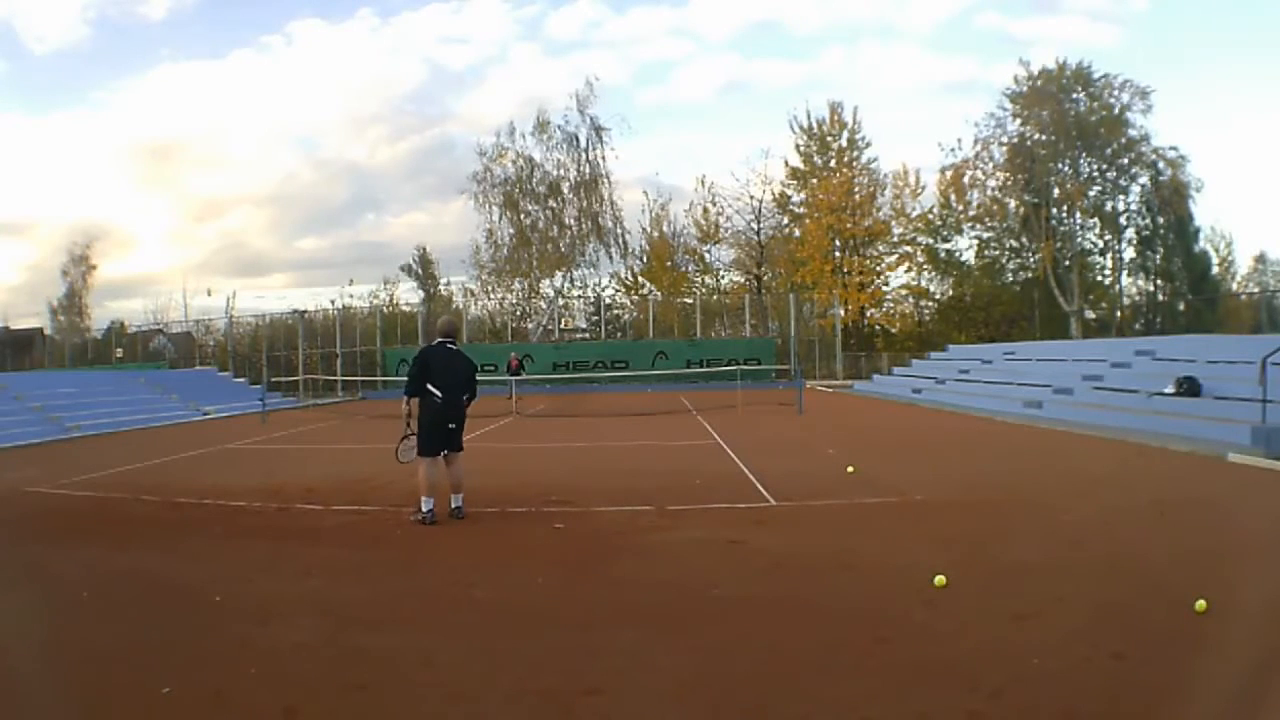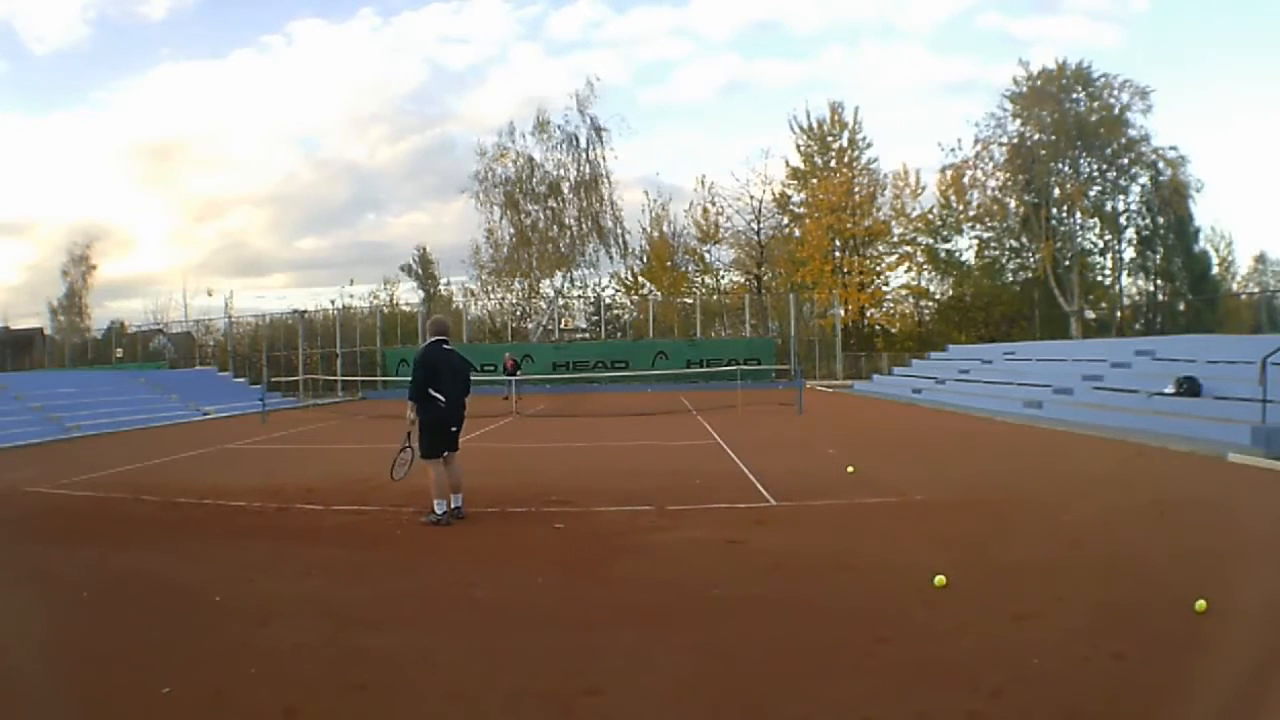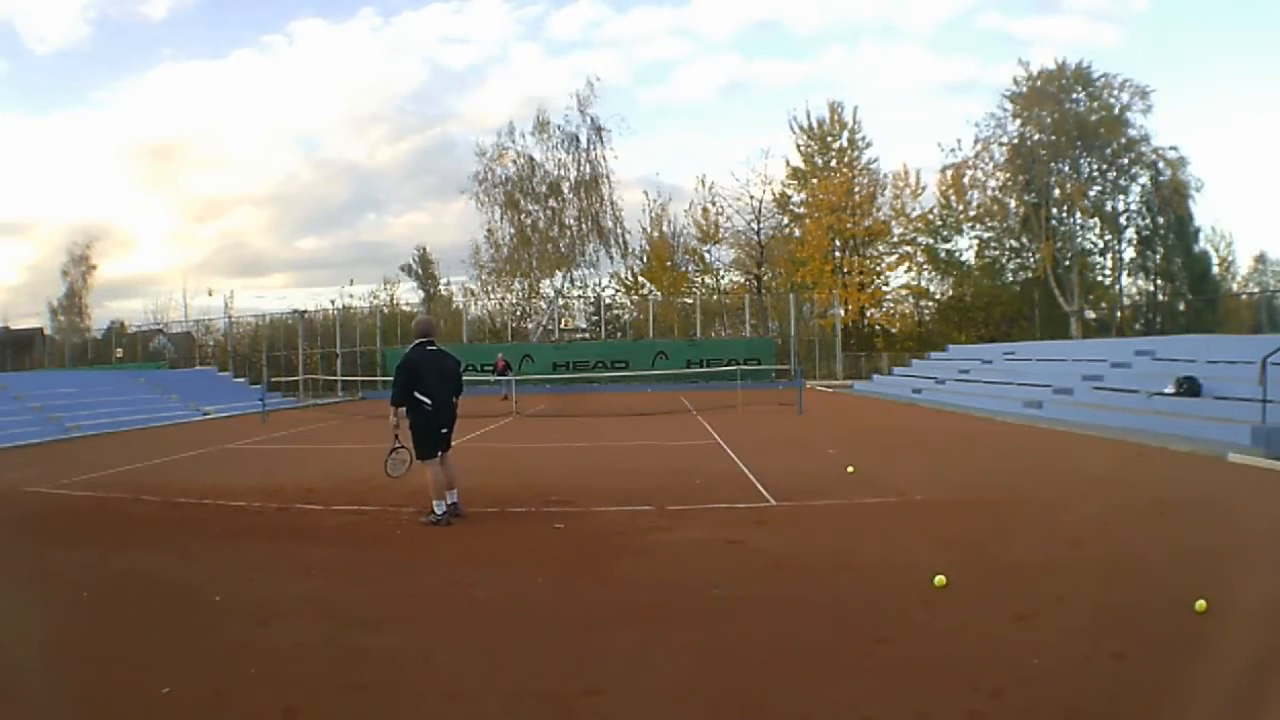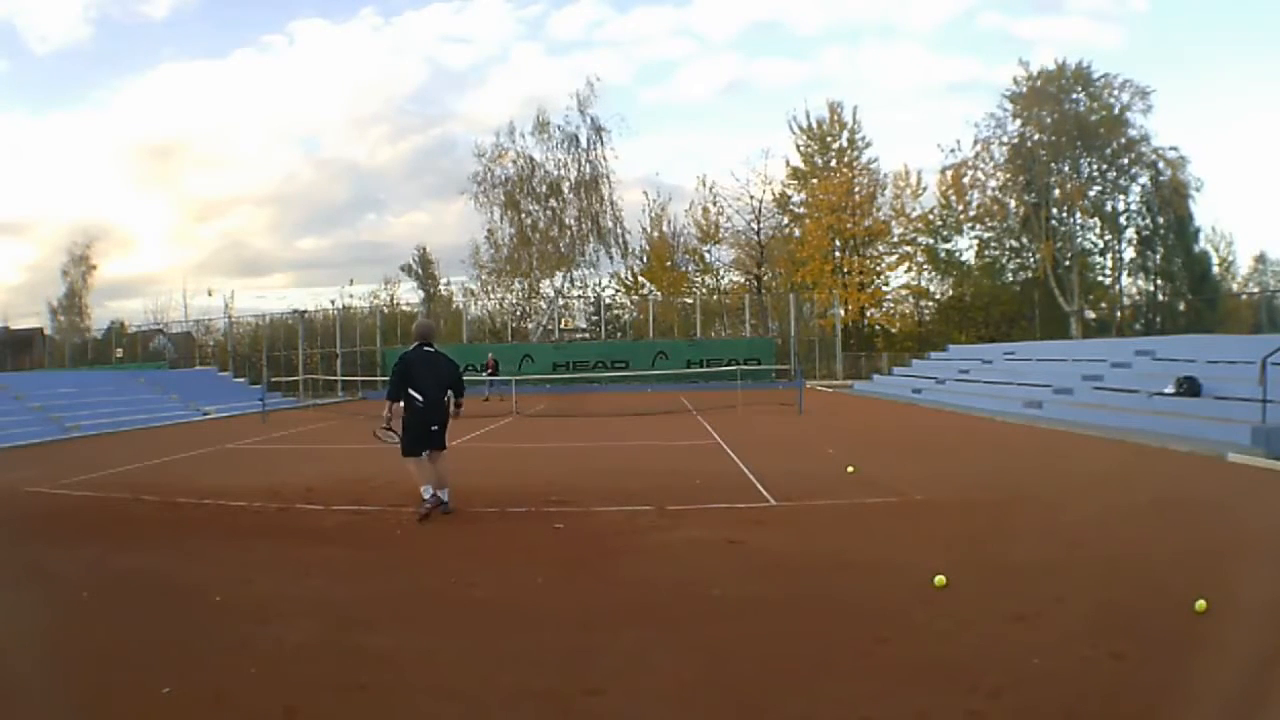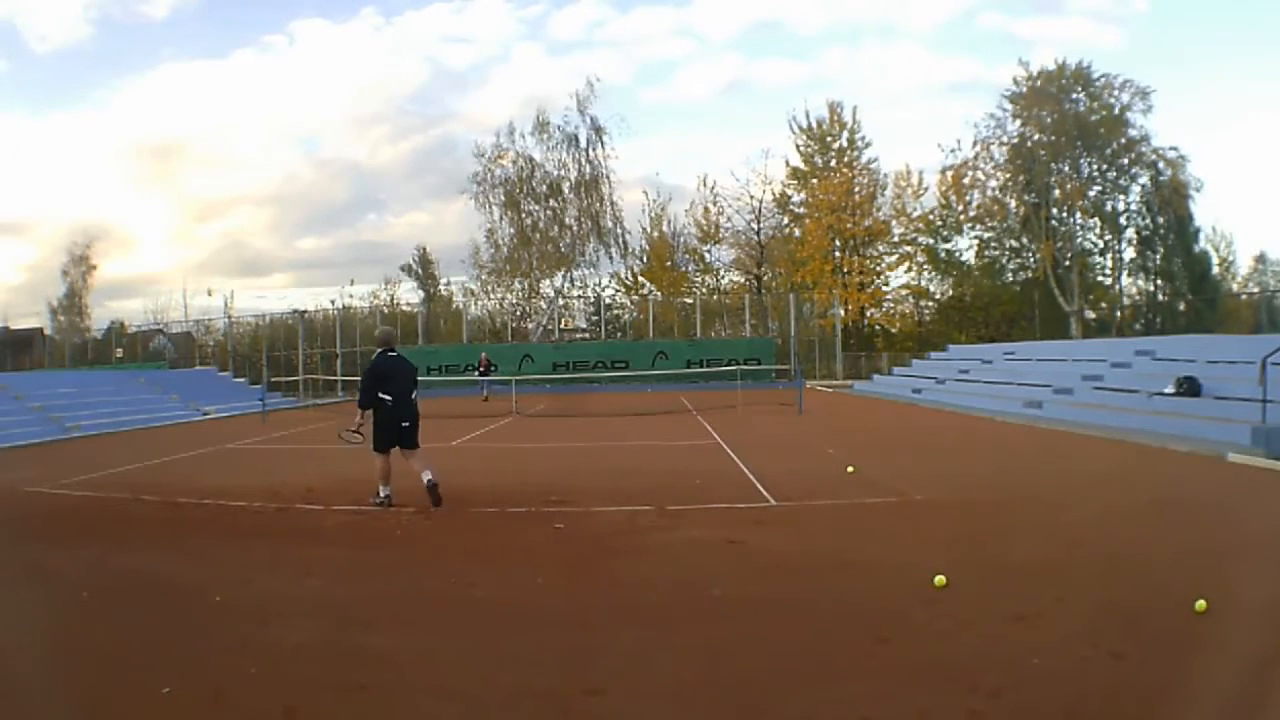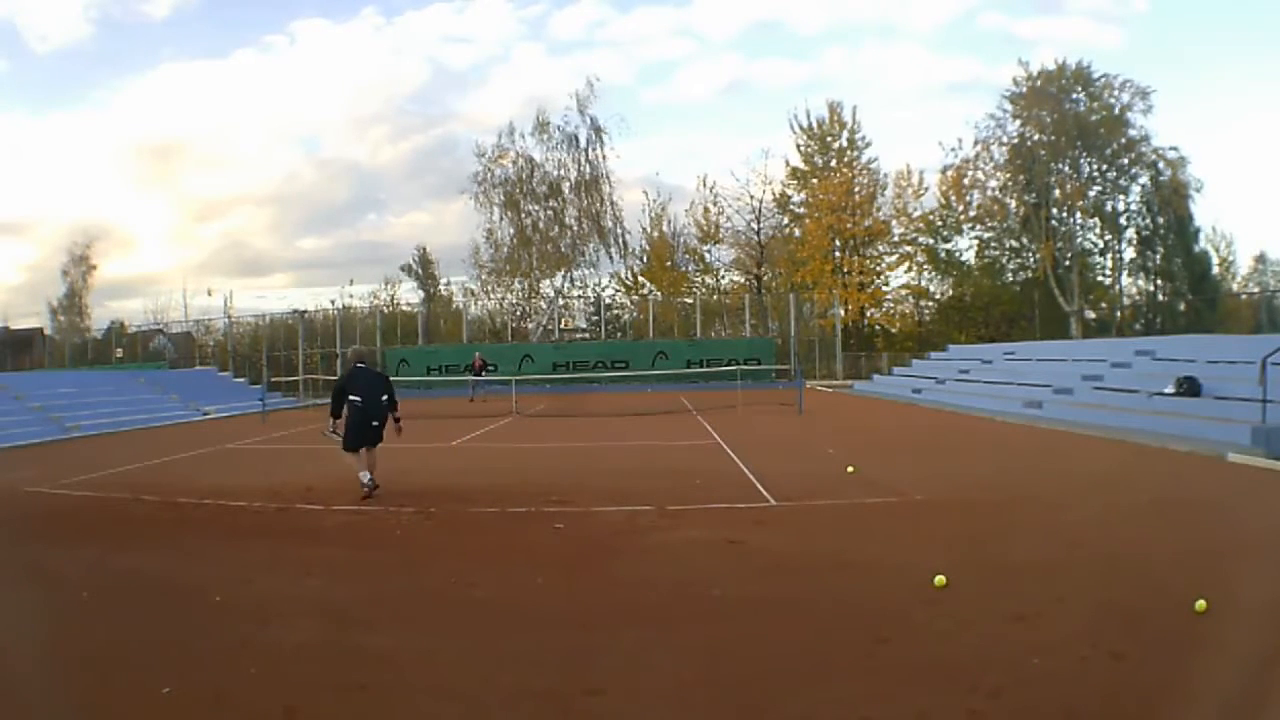
dt=0.5s
person 1, frame 1
left shoulder: (427, 353)
right shoulder: (465, 360)
left elbow: (413, 380)
right elbow: (471, 391)
left wrist: (407, 403)
left hip: (432, 414)
right hip: (456, 414)
left knee: (427, 461)
right knee: (453, 460)
left ankle: (427, 511)
right ankle: (457, 507)
person 1, frame 2
left shoulder: (426, 354)
right shoulder: (458, 358)
left elbow: (417, 384)
right elbow: (465, 388)
left wrist: (411, 409)
left hip: (432, 415)
right hip: (455, 413)
left knee: (433, 462)
right knee: (451, 459)
left ankle: (440, 512)
right ankle: (457, 507)
person 1, frame 3
left shoulder: (410, 358)
right shoulder: (448, 358)
left elbow: (400, 389)
right elbow: (457, 387)
left wrist: (395, 414)
left hip: (423, 417)
right hip: (446, 414)
left knee: (429, 463)
right knee: (444, 458)
left ankle: (440, 512)
right ankle: (453, 504)
person 1, frame 4
left shoulder: (407, 358)
right shoulder: (445, 360)
left elbow: (395, 386)
right elbow: (458, 386)
left wrist: (388, 409)
right wrist: (457, 406)
left hip: (416, 415)
right hip: (440, 414)
left knee: (413, 458)
right knee: (436, 457)
left ankle: (430, 497)
right ankle: (444, 500)
person 1, frame 5
left shoulder: (375, 365)
right shoulder: (407, 363)
left elbow: (367, 393)
left wrist: (361, 415)
left hip: (386, 415)
right hip: (409, 413)
left knee: (382, 455)
right knee: (411, 454)
left ankle: (384, 495)
right ankle: (429, 481)
person 1, frame 6
left shoulder: (346, 377)
right shoulder: (380, 375)
left elbow: (337, 400)
right elbow: (391, 399)
left wrist: (333, 422)
right wrist: (397, 420)
left hip: (358, 415)
right hip: (379, 414)
left knee: (351, 452)
right knee: (370, 448)
left ankle: (368, 481)
right ankle: (368, 484)
